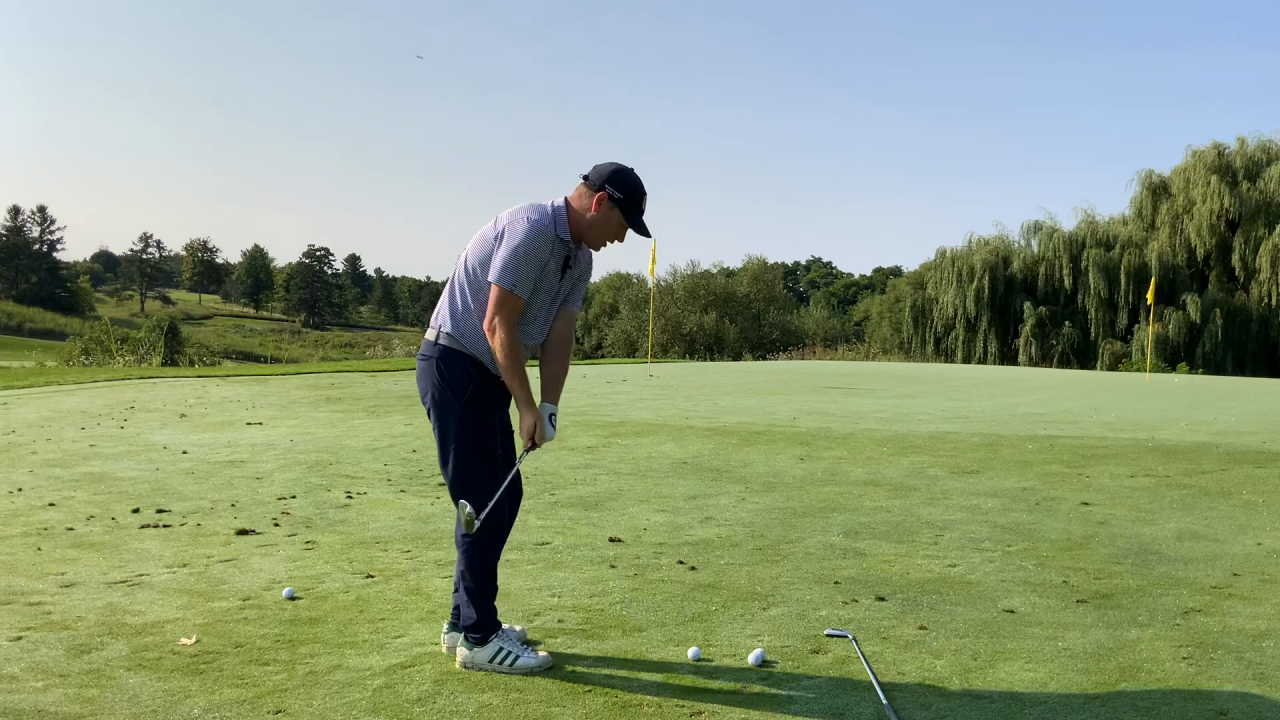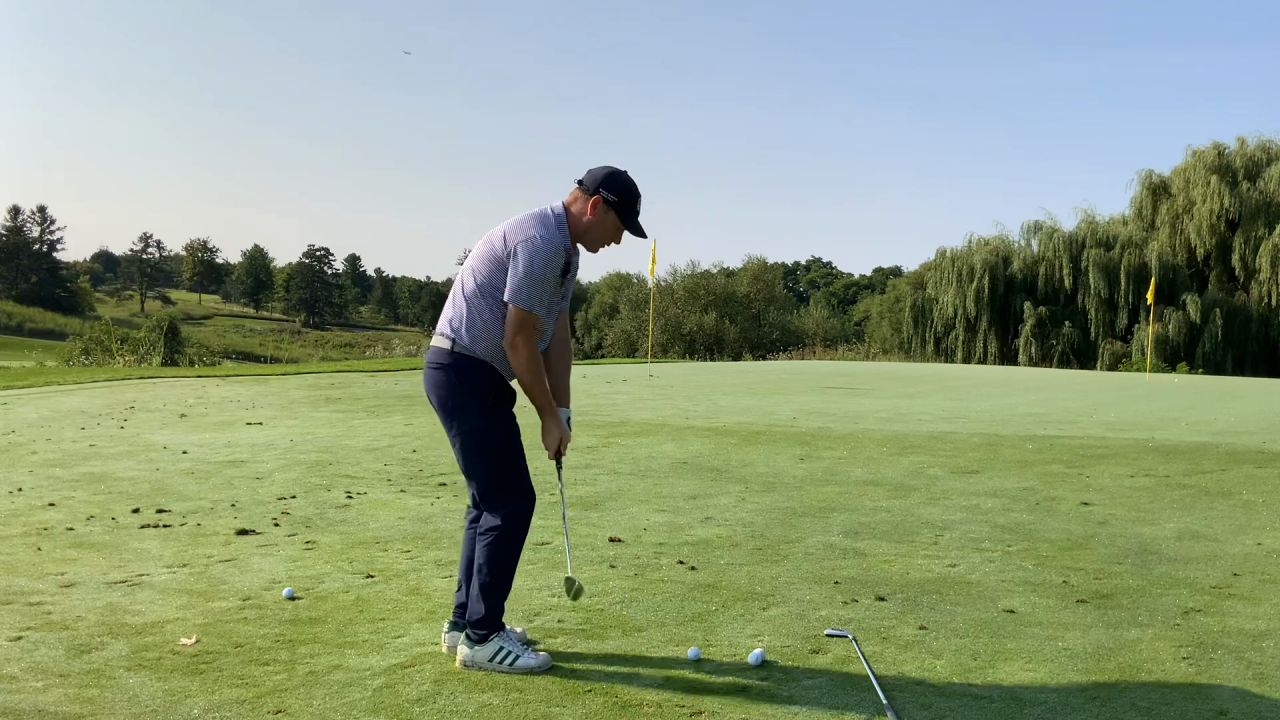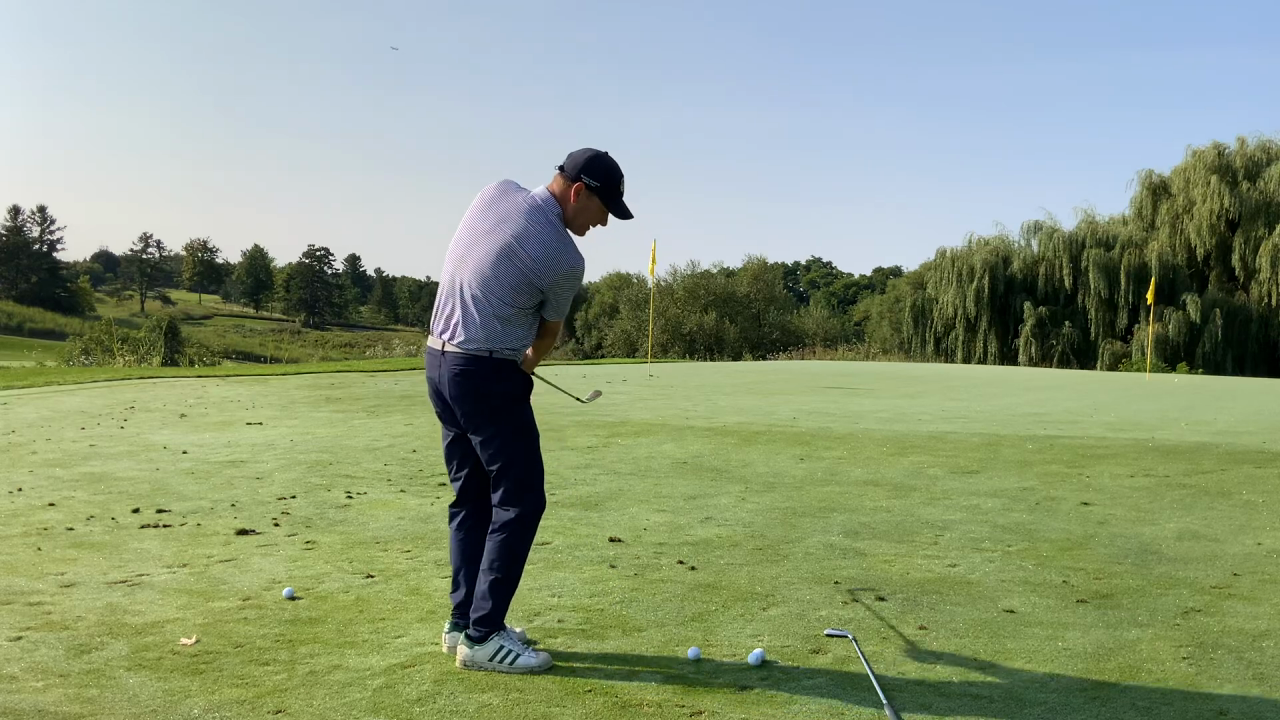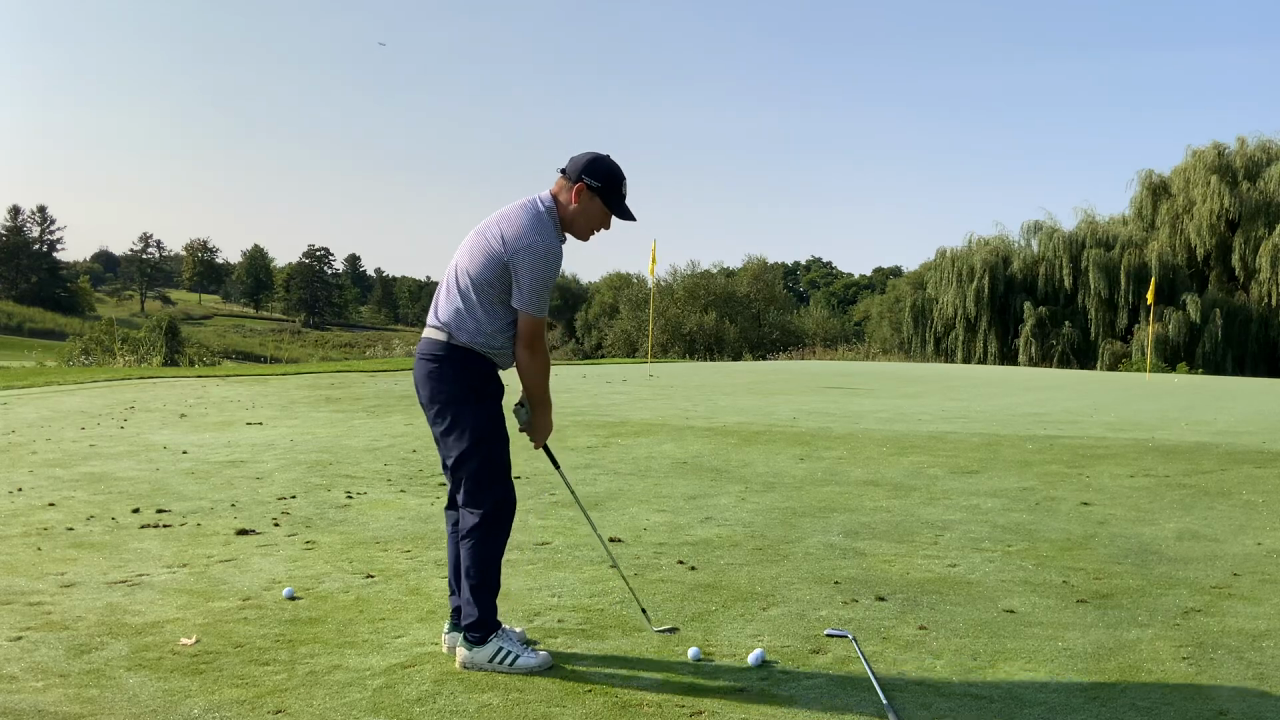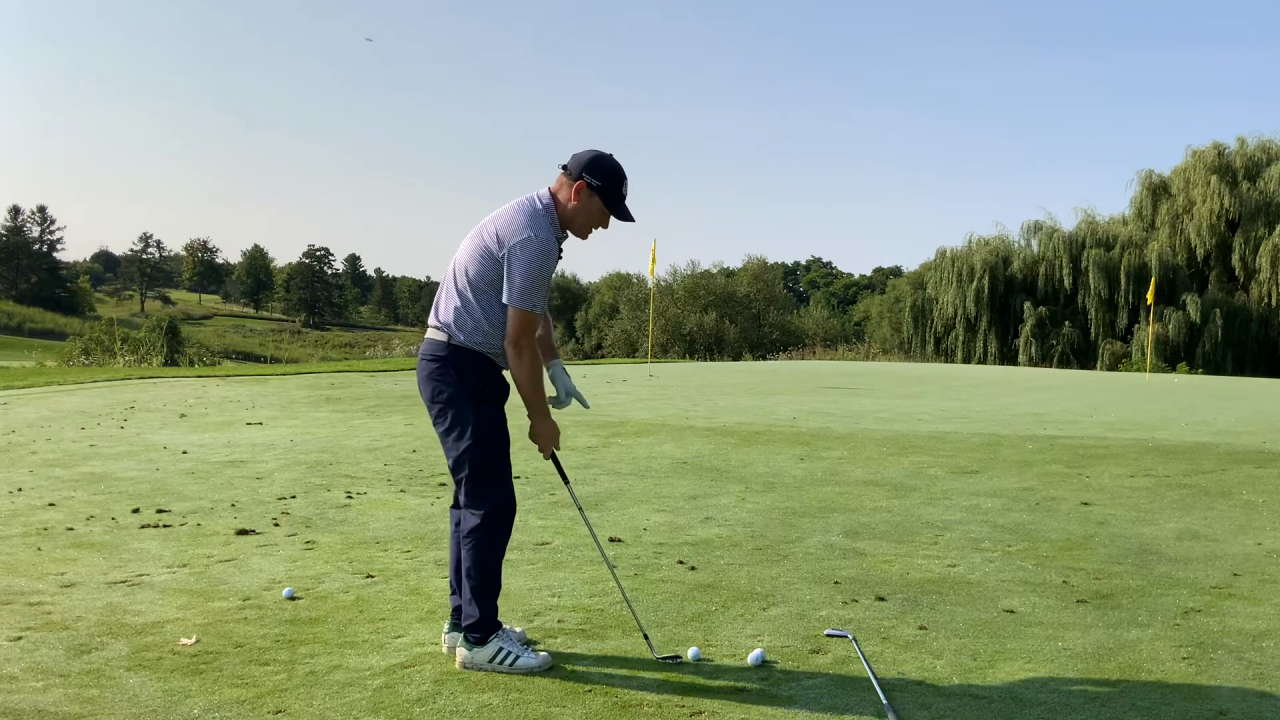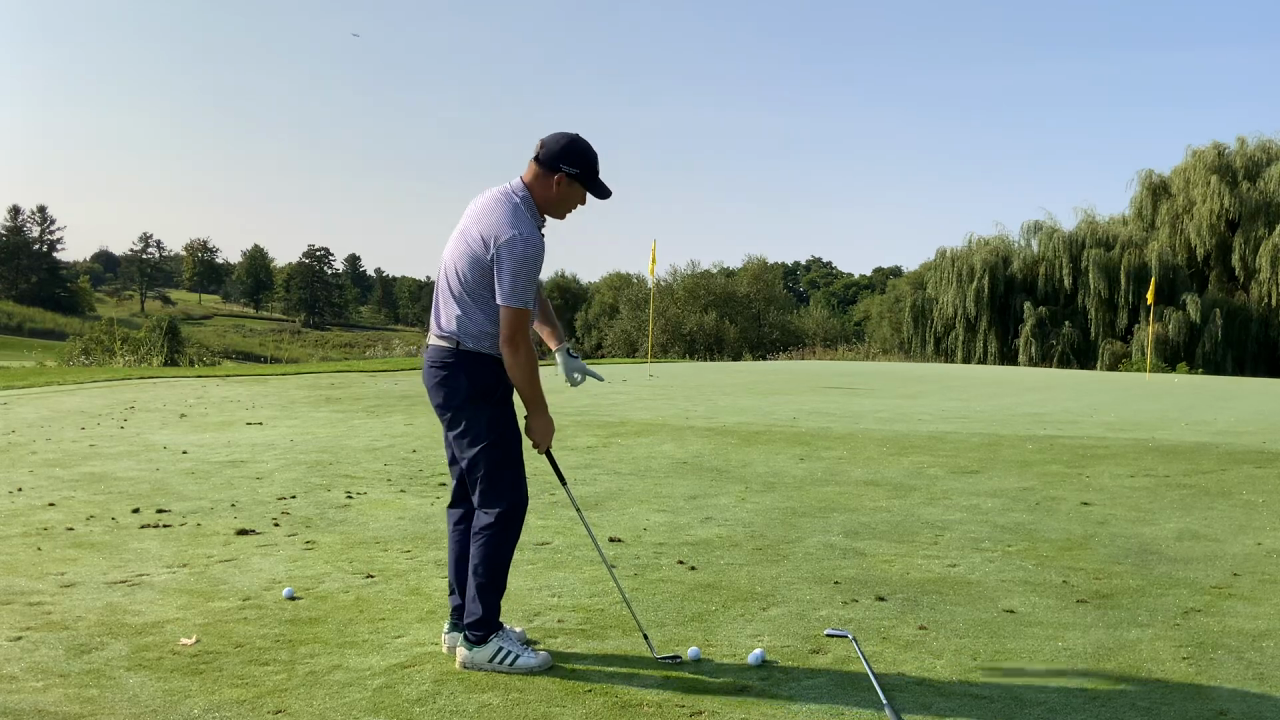
dt=0.5s
person 1, frame 1
left shoulder: (579, 260)
right shoulder: (532, 228)
left elbow: (560, 337)
right elbow: (498, 322)
left wrist: (548, 408)
right wrist: (523, 405)
left hip: (485, 377)
right hip: (454, 370)
left knee: (503, 496)
right knee: (482, 502)
left ankle: (466, 622)
right ankle: (479, 639)
person 1, frame 2
left shoulder: (566, 253)
right shoulder: (540, 240)
left elbow: (556, 338)
right elbow: (518, 339)
left wrist: (562, 411)
right wrist: (548, 417)
left hip: (476, 375)
right hip: (465, 373)
left knee: (495, 500)
right knee: (510, 502)
left ankle: (466, 620)
right ankle: (481, 636)
person 1, frame 3
left shoulder: (498, 192)
right shoulder: (564, 259)
right elbow: (547, 332)
right wrist: (529, 358)
left hip: (442, 361)
right hip: (486, 377)
left knee: (473, 497)
right knee: (520, 502)
left ankle: (464, 622)
right ankle: (482, 637)
person 1, frame 4
left shoulder: (526, 217)
right shoulder: (540, 243)
right elbow: (531, 343)
left wrist: (529, 393)
right wrist: (542, 413)
left hip: (445, 362)
right hip: (460, 369)
left knee: (469, 498)
right knee: (490, 501)
left ankle: (465, 621)
right ankle: (479, 638)
person 1, frame 5
left shoulder: (534, 220)
right shoulder: (534, 237)
left elbow: (535, 314)
right elbow: (518, 342)
left wrist: (558, 370)
right wrist: (541, 417)
left hip: (457, 366)
right hip: (461, 370)
left knee: (475, 498)
right knee: (491, 502)
left ankle: (465, 621)
right ankle: (479, 637)
person 1, frame 6
left shoulder: (500, 201)
right shoulder: (520, 234)
left elbow: (531, 293)
right elbow: (512, 340)
left wrist: (562, 347)
right wrist: (538, 413)
left hip: (453, 366)
right hip: (472, 372)
left knee: (473, 498)
right knee: (502, 501)
left ankle: (464, 621)
right ankle: (479, 637)
